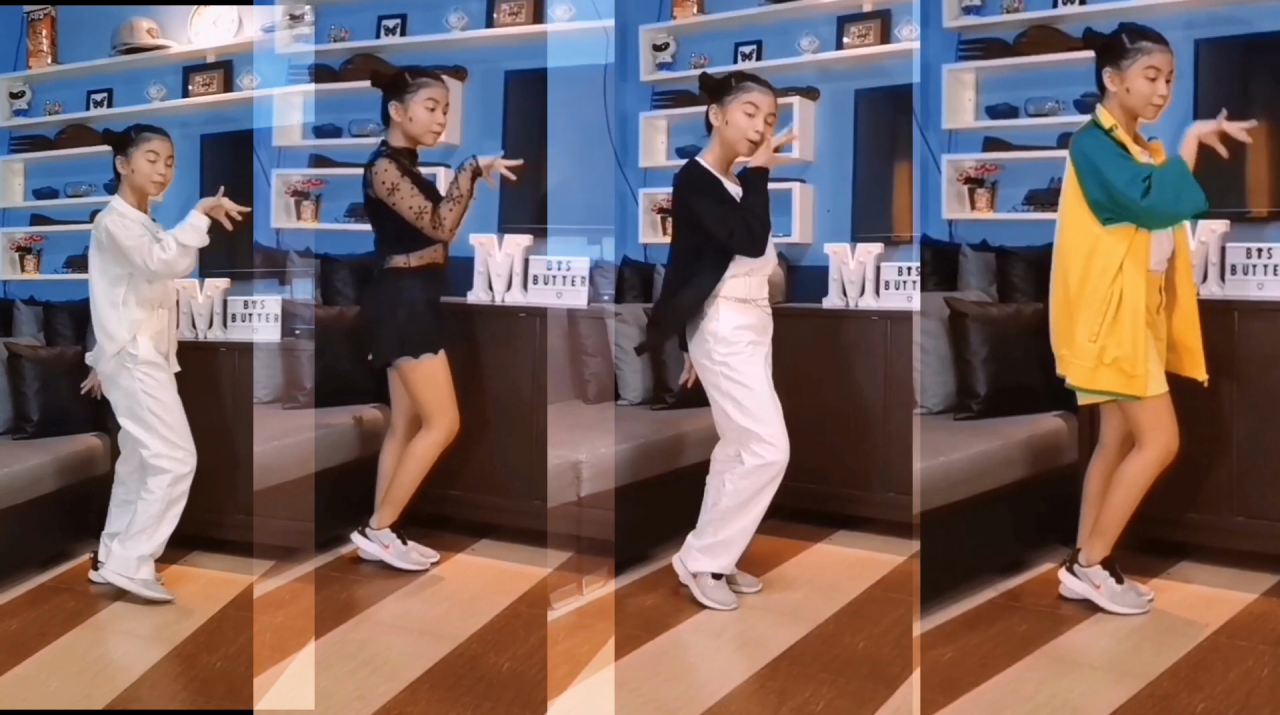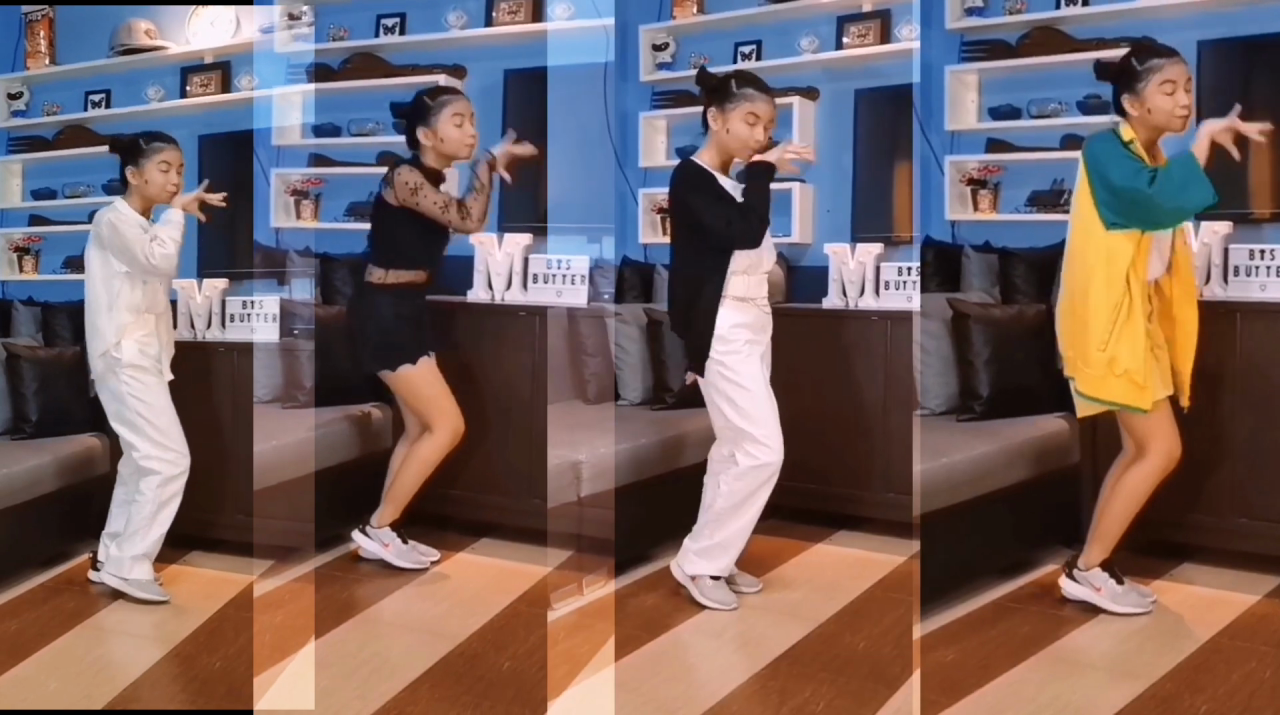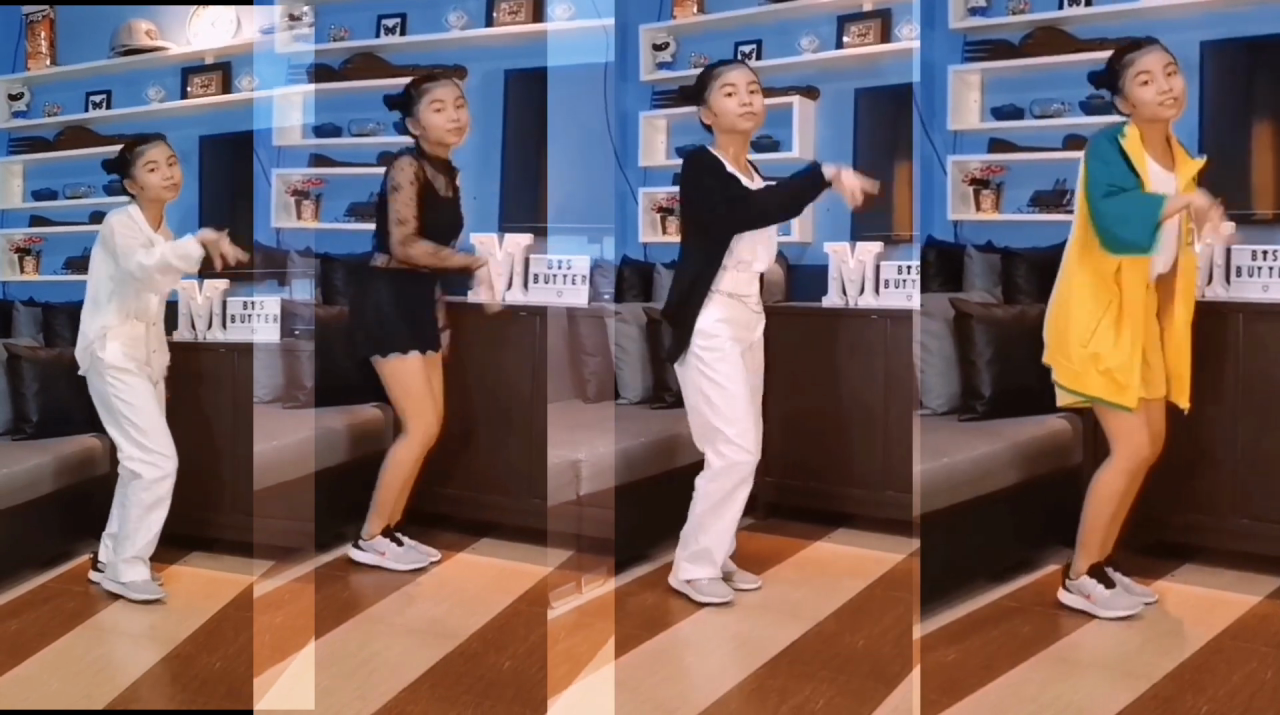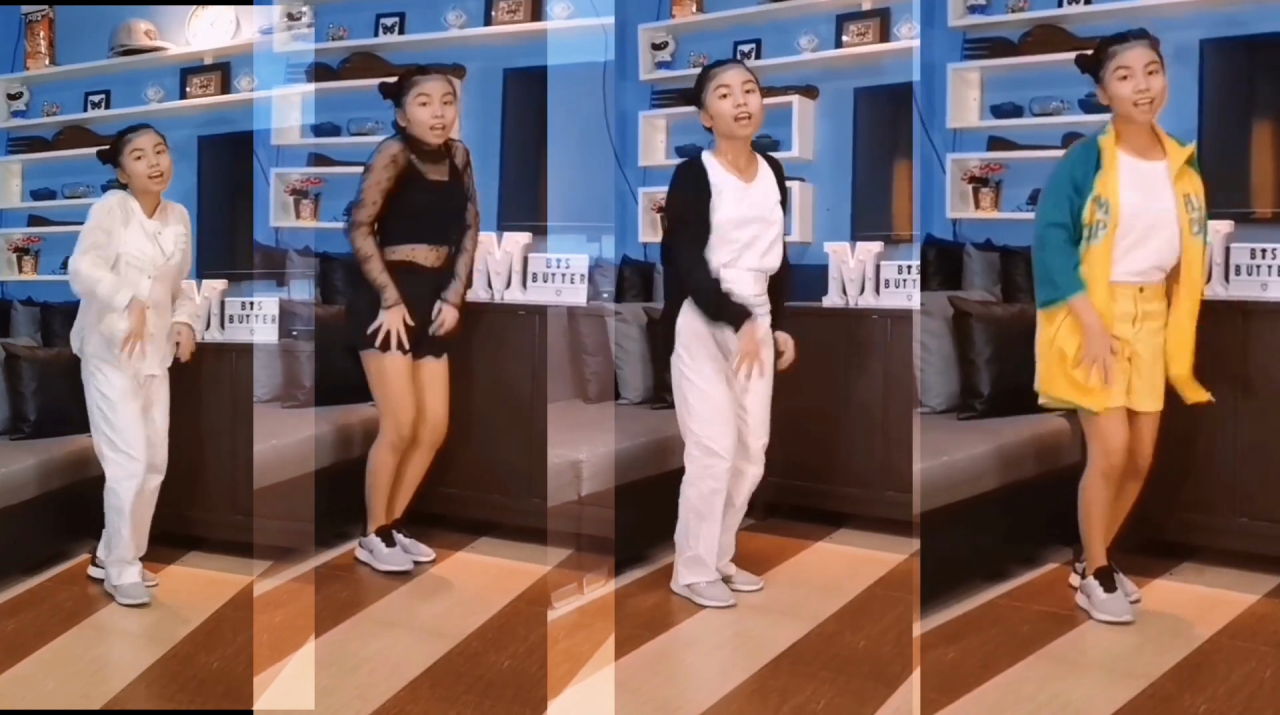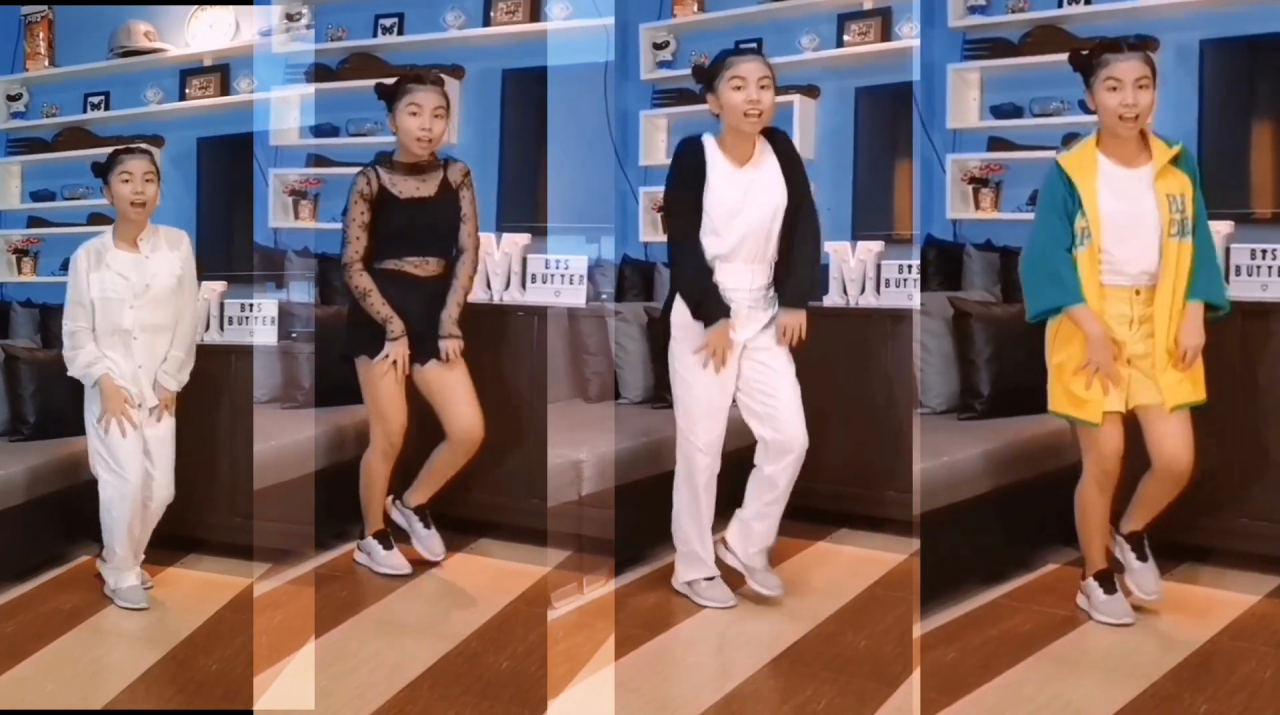
dt=0.2s
person 1, frame 1
left shoulder: (1143, 147)
right shoulder: (1093, 144)
right elbow: (1153, 204)
right wrist: (1194, 136)
left hip: (1137, 311)
right hip: (1109, 314)
left knee: (1119, 439)
right knee: (1159, 440)
left ankle: (1085, 563)
right ankle: (1089, 565)
person 1, frame 2
left shoulder: (1154, 158)
right shoulder: (1107, 151)
right elbow: (1165, 201)
right wrist: (1206, 136)
left hip: (1139, 319)
right hip: (1111, 323)
left knee: (1140, 448)
right knee: (1162, 449)
left ankle: (1092, 565)
right ankle: (1087, 568)
person 1, frame 3
left shoulder: (1182, 160)
right shoulder: (1109, 151)
right elbow: (1115, 219)
right wrist: (1180, 201)
left hip: (1145, 317)
right hip: (1102, 319)
left knee: (1149, 444)
right knee: (1132, 448)
left ankle: (1098, 565)
right ankle: (1079, 577)
person 1, frame 4
left shoulder: (1181, 162)
right shoulder: (1087, 159)
left elbow: (1188, 253)
right elbow: (1052, 239)
left wrist: (1182, 330)
right wrist: (1090, 319)
left hip: (1150, 322)
right hip: (1092, 322)
left knee: (1139, 458)
right knee: (1109, 453)
left ankle: (1094, 559)
right ankle: (1094, 573)
person 1, frame 5
left shoulder: (1175, 166)
right shoulder: (1071, 171)
left elbow: (1196, 246)
right elbow: (1046, 255)
left wrist: (1195, 313)
right wrist: (1090, 328)
left hip: (1160, 325)
right hip: (1092, 325)
left knee: (1176, 462)
right knee: (1103, 461)
left ankle: (1131, 533)
right ankle: (1096, 577)
person 2, frame 1
left shoulder: (731, 180)
right shoulder: (695, 181)
right elbow: (746, 242)
right wrist: (757, 173)
left hip: (750, 326)
right hip: (725, 332)
left knee: (739, 448)
right knee: (767, 450)
left ankle: (715, 560)
right ankle: (701, 559)
person 2, frame 2
left shoulder: (725, 182)
right shoulder: (691, 180)
right elbow: (745, 232)
right wrist: (762, 170)
left hip: (748, 324)
right hip: (725, 329)
left knee: (734, 450)
right knee: (760, 451)
left ankle: (715, 561)
right ankle: (699, 562)
person 2, frame 3
left shoulder: (747, 167)
right shoulder: (701, 165)
right elbow: (751, 208)
right wrist: (827, 175)
left hip: (746, 318)
right hip: (711, 323)
left knee: (743, 447)
right knee: (733, 450)
left ankle: (714, 557)
right ankle: (693, 567)
person 2, frame 4
left shoulder: (772, 174)
right shoulder: (694, 174)
right elbow: (686, 263)
left wrist: (779, 322)
right wrist: (738, 321)
left hip: (756, 327)
right hip: (705, 328)
left knee: (749, 453)
right knee: (712, 454)
left ankle: (717, 556)
right ankle: (693, 570)
person 2, frame 5
left shoulder: (781, 151)
right shoulder: (694, 156)
left elbow: (804, 232)
right elbow: (683, 245)
left wrist: (795, 302)
right wrist: (715, 318)
left hip: (760, 317)
right hip: (702, 318)
left knee: (788, 439)
right knee: (699, 448)
left ankle: (745, 546)
right ankle: (694, 568)
person 3, frame 1
left shoulder: (404, 163)
right shoulder: (385, 168)
right elbow: (439, 226)
right wrist: (473, 168)
left hip: (410, 300)
right hip: (404, 300)
left knee: (406, 424)
right knee: (442, 423)
left ankle: (381, 531)
right ankle: (378, 529)
person 3, frame 2
left shoulder: (428, 178)
right shoulder: (406, 177)
right elbow: (468, 220)
right wrist: (490, 160)
left hip: (404, 311)
right hip: (386, 314)
left knee: (421, 429)
right knee: (447, 426)
left ankle: (385, 532)
right ankle: (379, 526)
person 3, frame 3
left shoulder: (447, 171)
right shoulder: (408, 166)
right elbow: (405, 245)
left wrist: (439, 313)
right wrist: (476, 263)
left hip: (420, 303)
right hip: (389, 302)
left knee: (429, 425)
right knee: (421, 428)
left ankle: (388, 531)
right ankle: (370, 537)
person 3, frame 4
left shoulder: (458, 156)
right shoulder: (392, 154)
left elbow: (469, 228)
right elbow: (359, 227)
left wrist: (454, 296)
right wrist: (390, 297)
left hip: (428, 304)
right hip: (387, 303)
left knee: (433, 429)
right knee: (399, 428)
left ankle: (393, 525)
right ankle: (373, 535)
person 3, frame 5
left shoulder: (456, 174)
right shoulder: (371, 180)
left elbow: (468, 250)
right elbow: (354, 266)
left wrist: (451, 321)
right wrist: (394, 328)
left hip: (432, 311)
right hip: (382, 314)
left knee: (469, 431)
right knee: (389, 435)
left ankle: (411, 504)
right ankle: (372, 538)
person 4, frame 1
left shoulder: (142, 221)
right shoulder: (114, 221)
right elbow: (162, 261)
left wrist: (100, 361)
right wrist: (202, 212)
left hip: (146, 356)
right hip: (133, 358)
left knee: (140, 460)
right knee: (175, 460)
left ankle: (111, 558)
right ankle: (130, 564)
person 4, frame 2
left shoulder: (143, 225)
right shoulder: (113, 220)
right elbow: (161, 260)
right wrist: (178, 209)
left hip: (142, 359)
right hip: (126, 361)
left knee: (142, 462)
right knee: (169, 461)
left ankle: (110, 559)
right ankle: (128, 565)
person 4, frame 3
left shoulder: (163, 234)
right shoulder: (121, 223)
right elbow: (142, 268)
right wrist: (201, 242)
left hip: (144, 361)
right hip: (114, 361)
left knee: (143, 464)
right knee: (156, 463)
left ankle: (111, 559)
right ankle: (126, 569)
person 4, frame 4
left shoulder: (179, 217)
right shoulder: (111, 208)
right elbow: (82, 270)
left wrist: (184, 320)
right wrist: (129, 302)
left hip: (153, 357)
right hip: (108, 355)
left knee: (153, 463)
right knee: (129, 463)
left ankle: (112, 557)
right ankle: (121, 570)
person 4, frame 5
left shoulder: (176, 243)
right shoulder: (89, 256)
left elbow: (185, 319)
right elbow: (76, 333)
left wrist: (172, 380)
right wrist: (105, 381)
left hip: (157, 385)
right hip: (109, 385)
left knee: (160, 488)
right knee: (124, 483)
left ankle: (122, 559)
right ankle: (120, 576)
